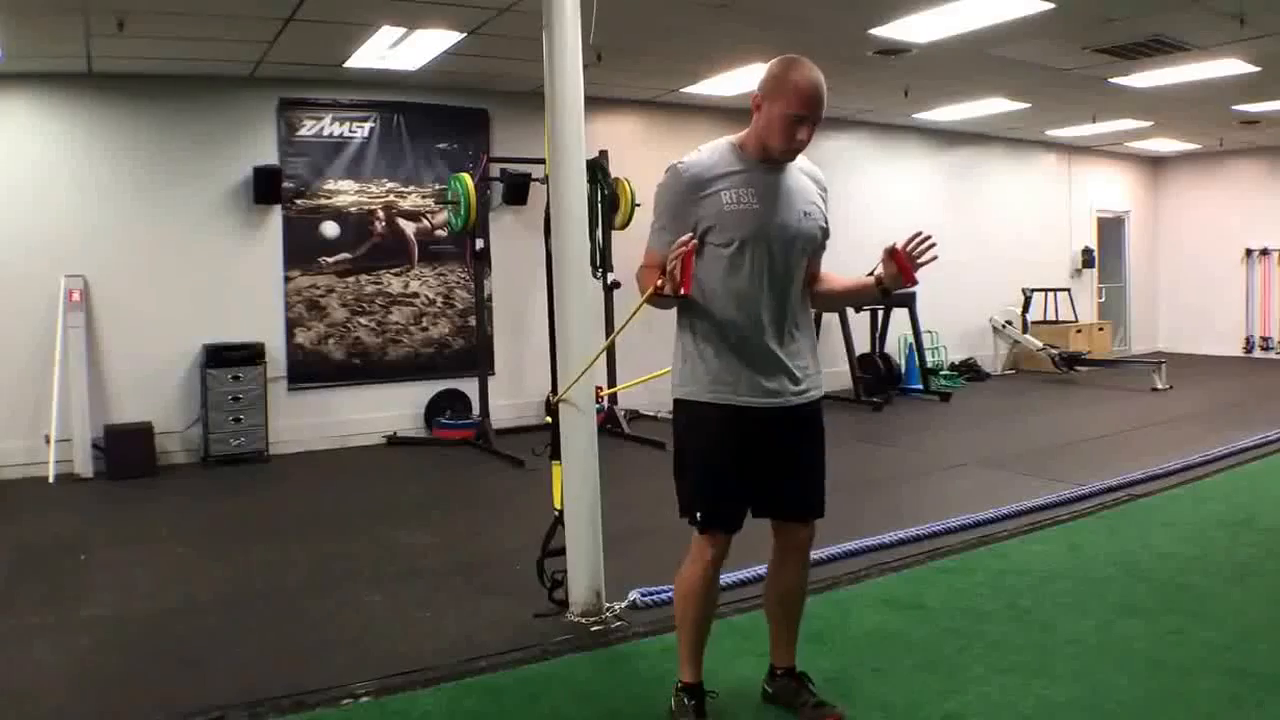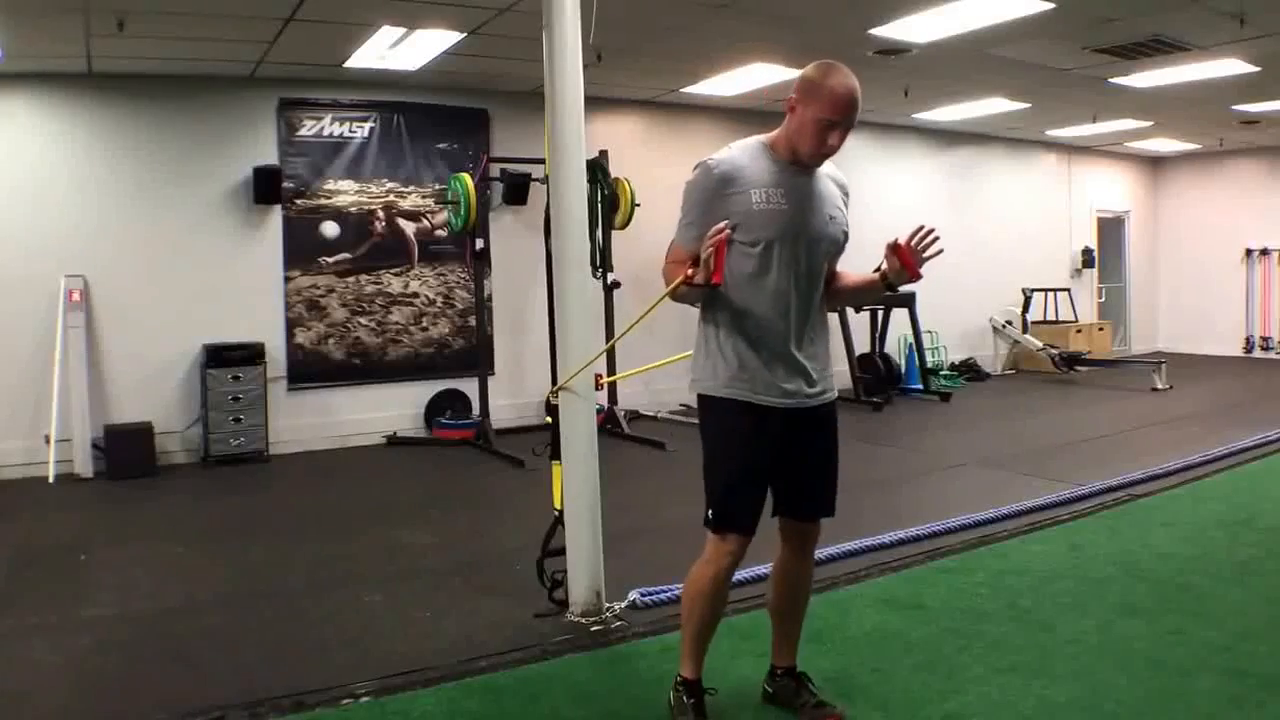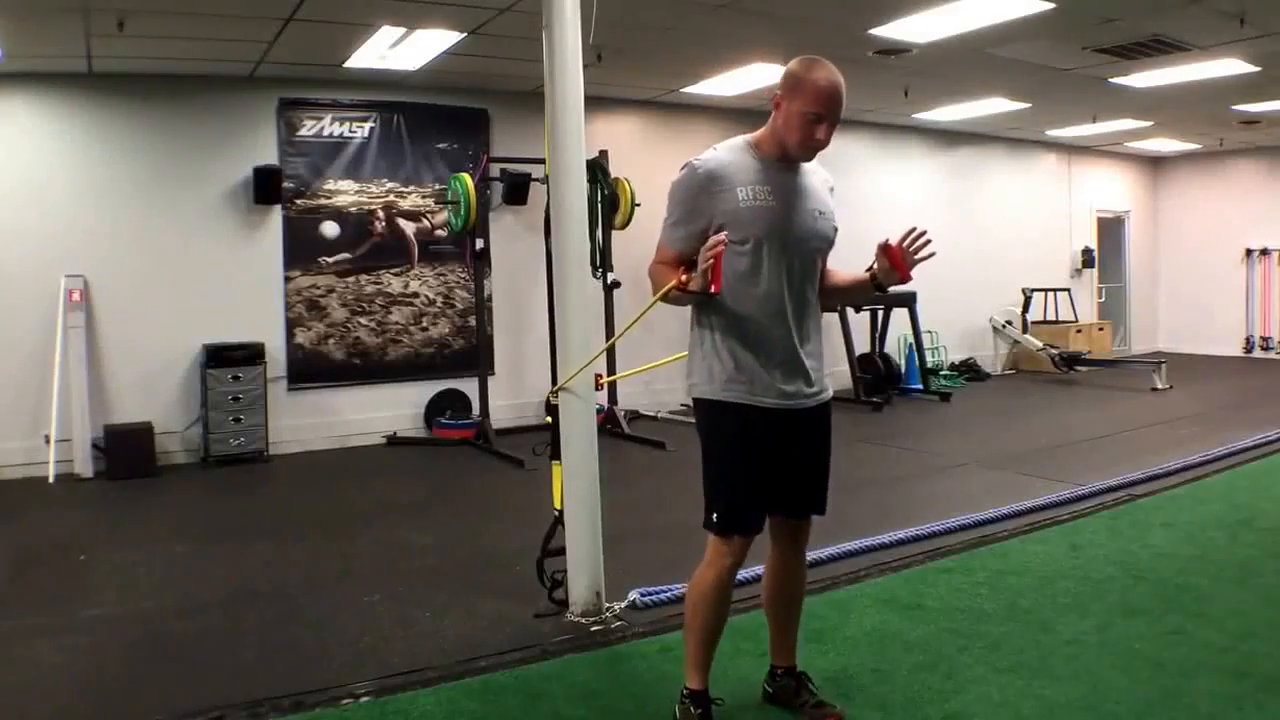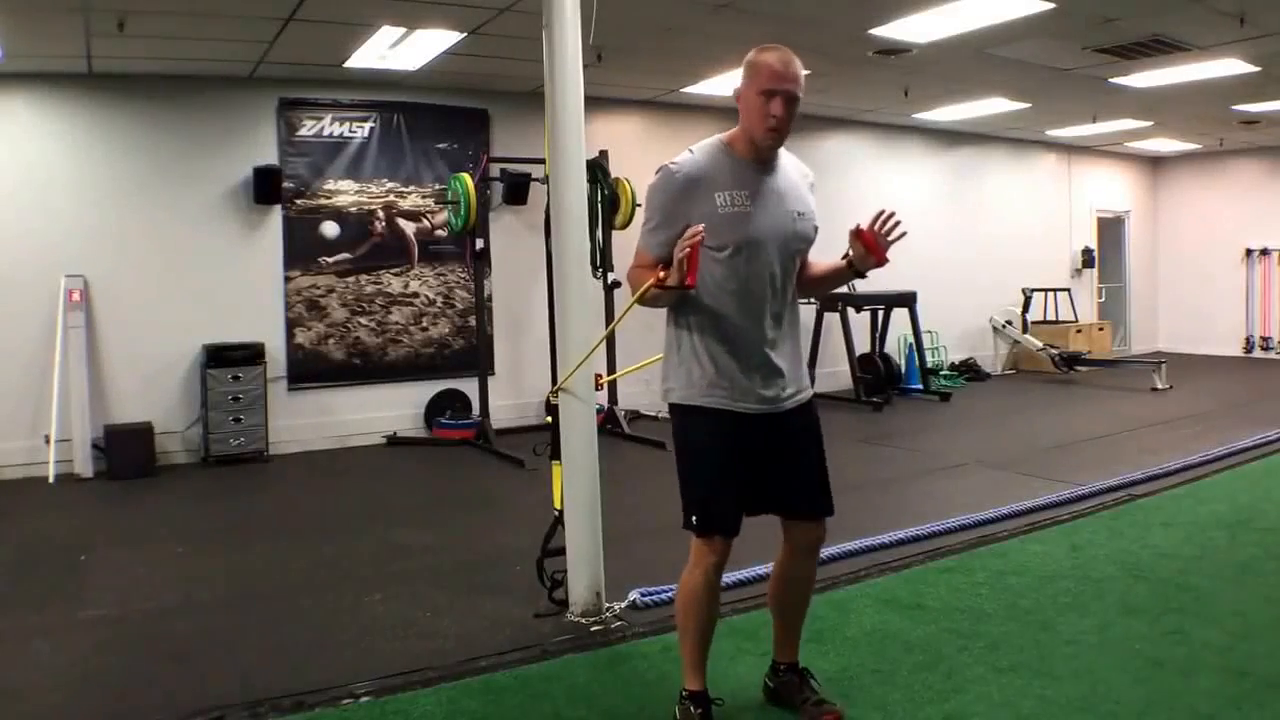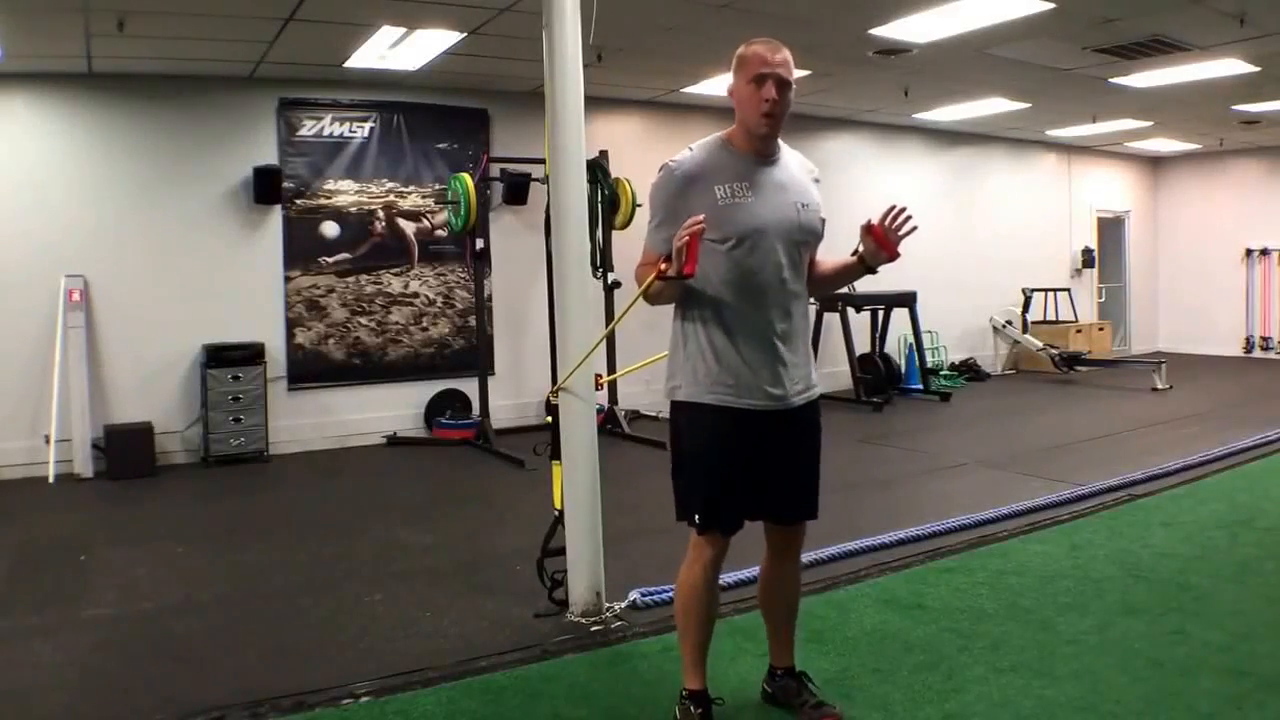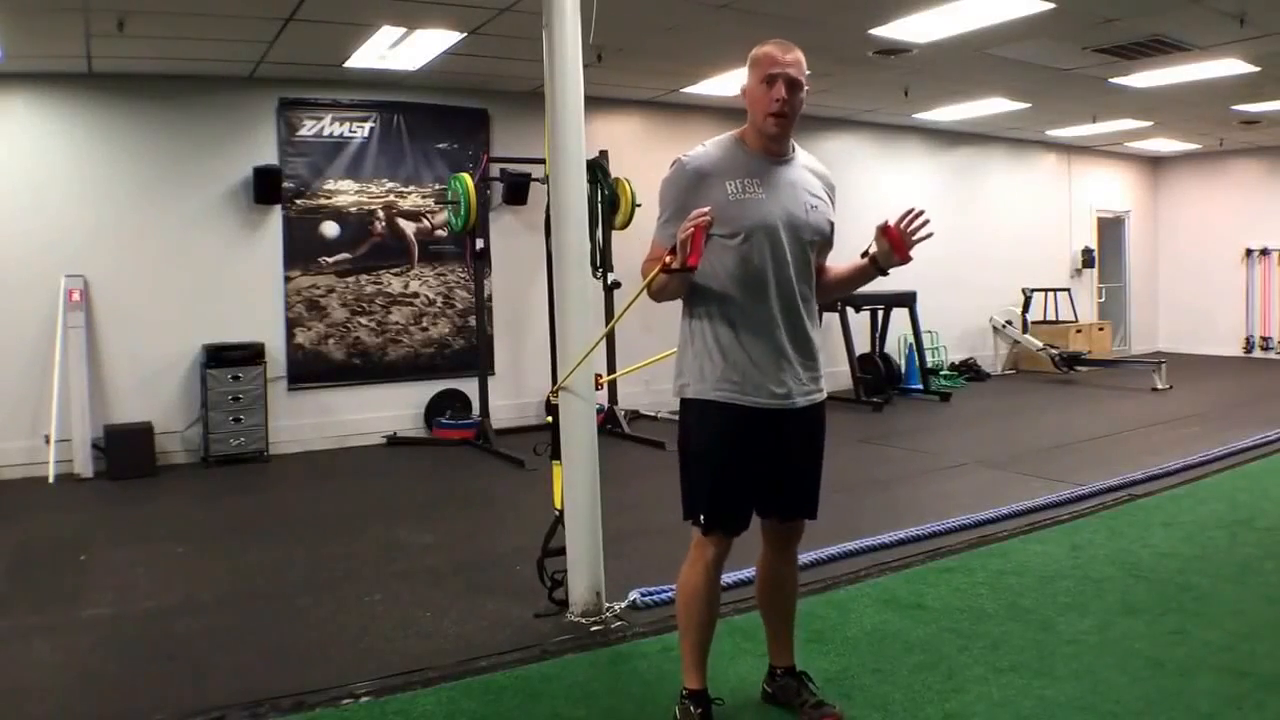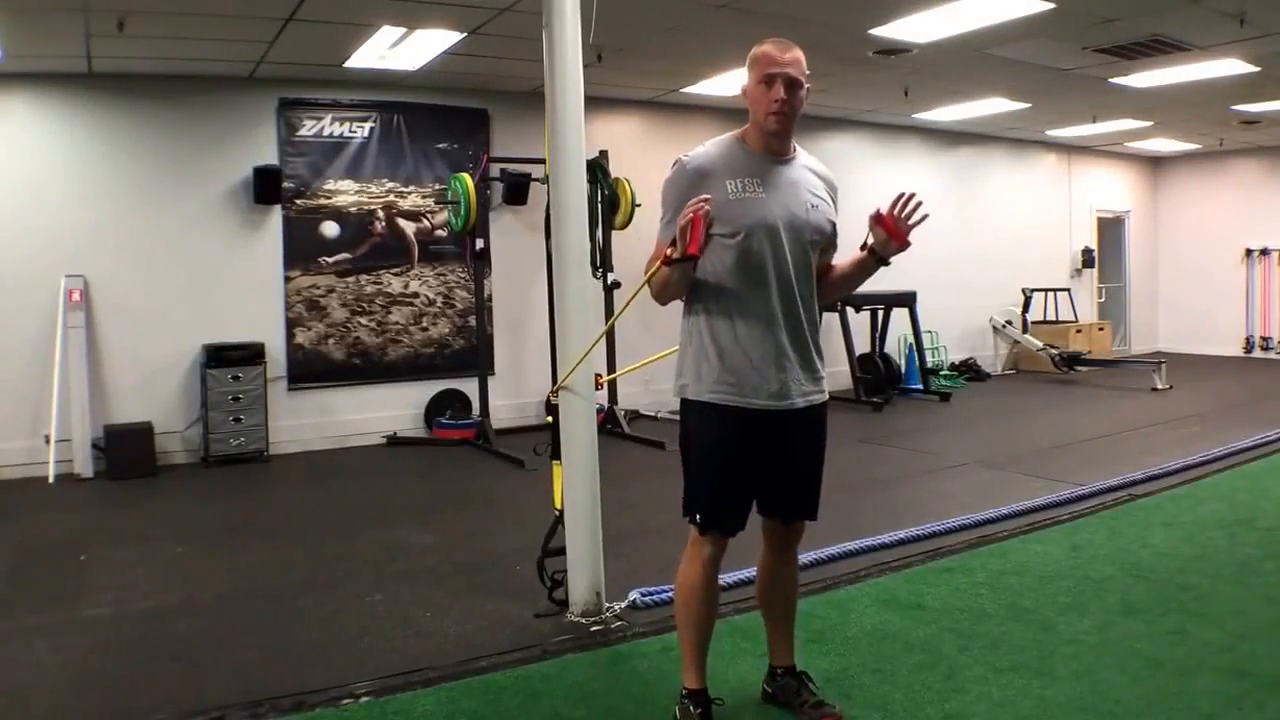
dt=0.3s
person 1, frame 1
left shoulder: (812, 184)
right shoulder: (694, 175)
right elbow: (650, 279)
left wrist: (877, 284)
right wrist: (671, 286)
left hip: (796, 393)
right hip: (716, 395)
left knee: (796, 537)
right knee: (712, 542)
person 1, frame 2
left shoulder: (835, 189)
right shoulder: (723, 173)
right elbow: (674, 273)
left wrist: (885, 278)
right wrist: (700, 277)
left hip: (811, 392)
right hip: (736, 391)
left knee: (801, 535)
right knee: (729, 542)
person 1, frame 3
left shoulder: (820, 185)
right shoulder: (709, 174)
right elbow: (662, 273)
left wrist: (876, 279)
right wrist: (694, 284)
left hip: (805, 392)
right hip: (733, 393)
left knee: (793, 537)
right knee: (729, 544)
person 1, frame 4
left shoulder: (799, 179)
right shoulder: (685, 177)
right elbow: (640, 282)
left wrist: (853, 265)
right wrist: (675, 280)
left hip: (789, 393)
right hip: (712, 398)
left knee: (808, 532)
right knee: (713, 545)
person 1, frame 5
left shoulder: (804, 175)
right shoulder: (688, 173)
right elbow: (649, 282)
left wrist: (863, 261)
right wrist: (676, 270)
left hip: (793, 392)
right hip: (714, 395)
left knee: (787, 538)
right knee: (710, 543)
person 1, frame 6
left shoulder: (817, 179)
right shoulder: (698, 170)
right elbow: (656, 283)
left wrist: (875, 263)
right wrist: (681, 264)
left hip: (799, 392)
right hip: (720, 392)
left knee: (784, 534)
right knee: (713, 540)
person 1, frame 7
left shoulder: (820, 180)
right shoulder: (699, 169)
right elbow: (661, 288)
left wrist: (875, 253)
right wrist: (679, 256)
left hip: (800, 393)
right hip: (720, 394)
left knee: (785, 535)
right knee: (709, 539)
